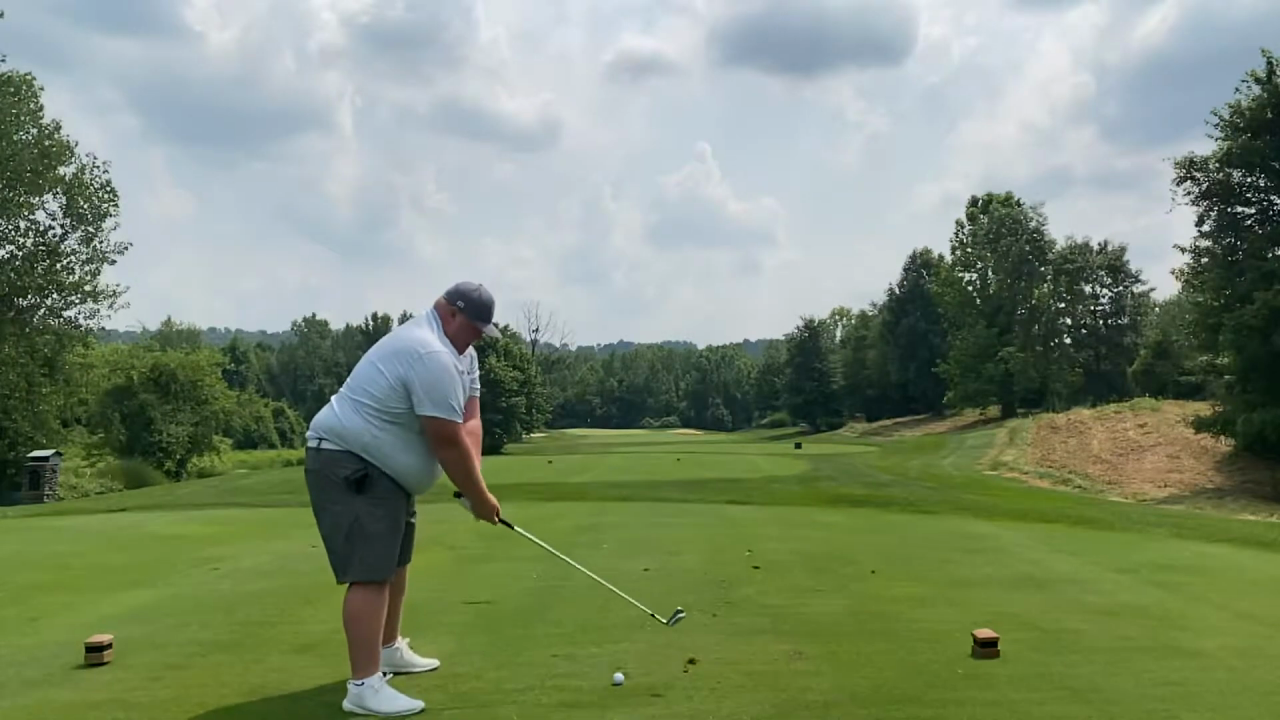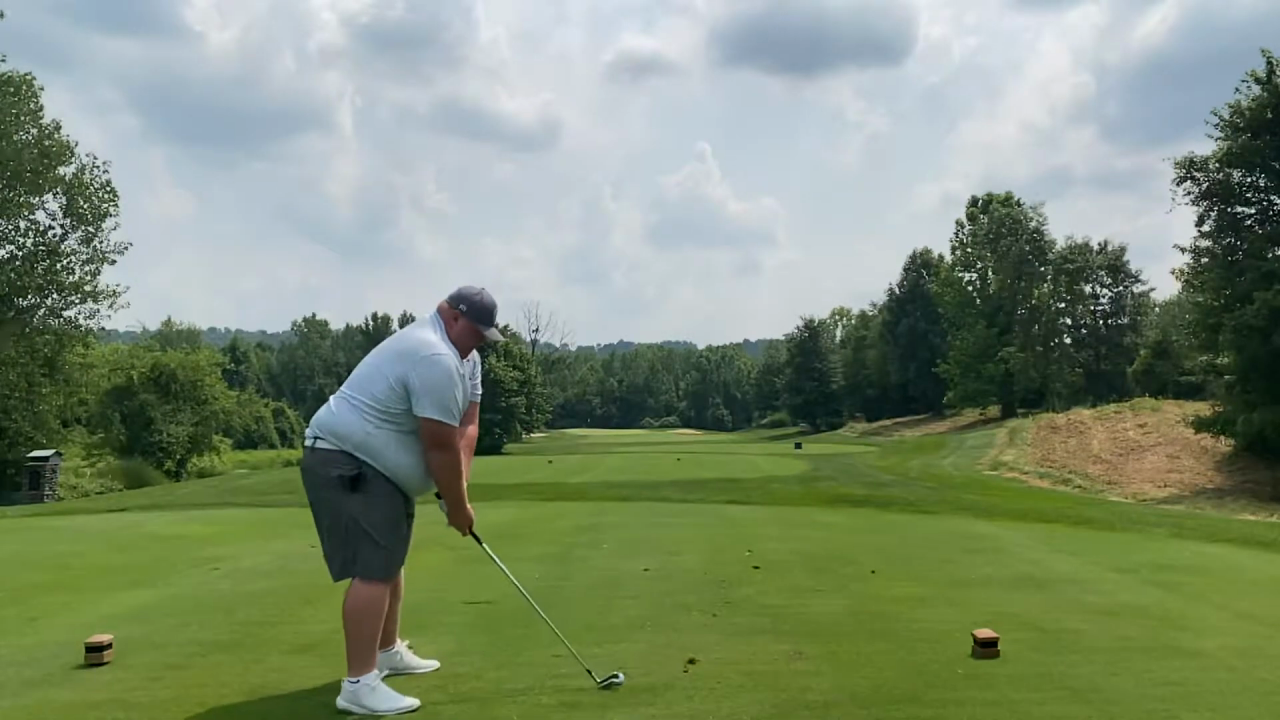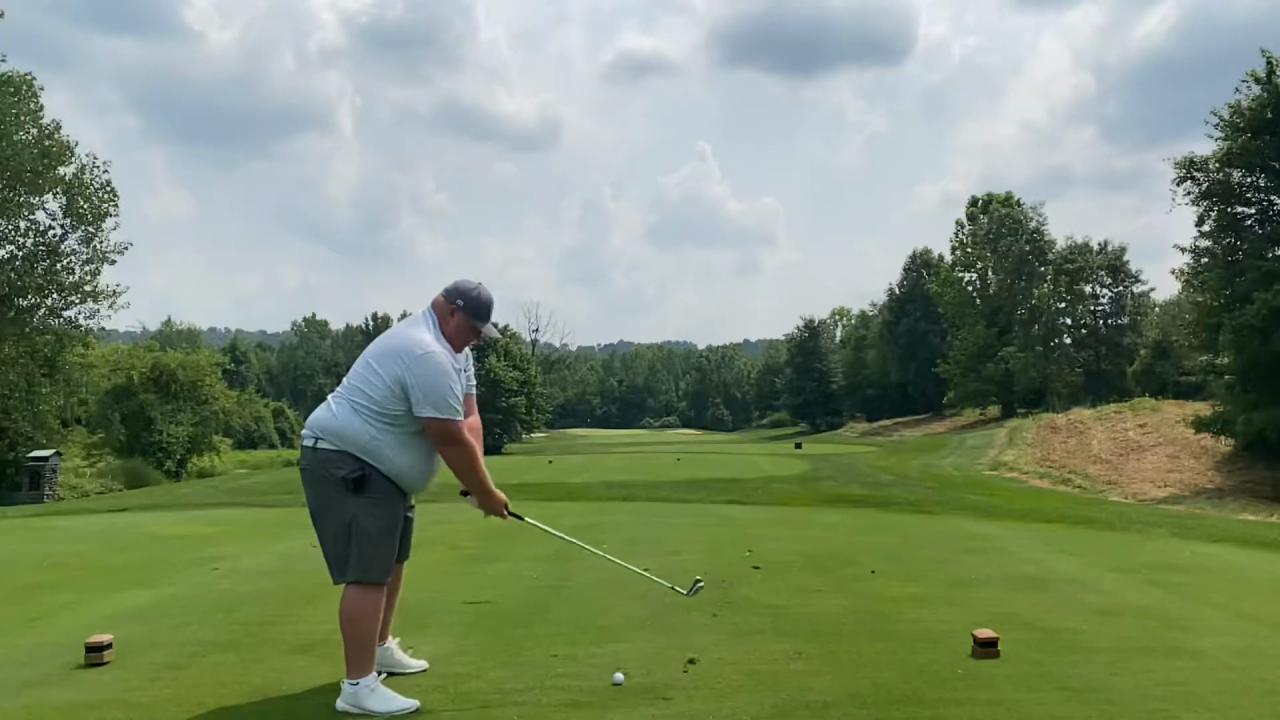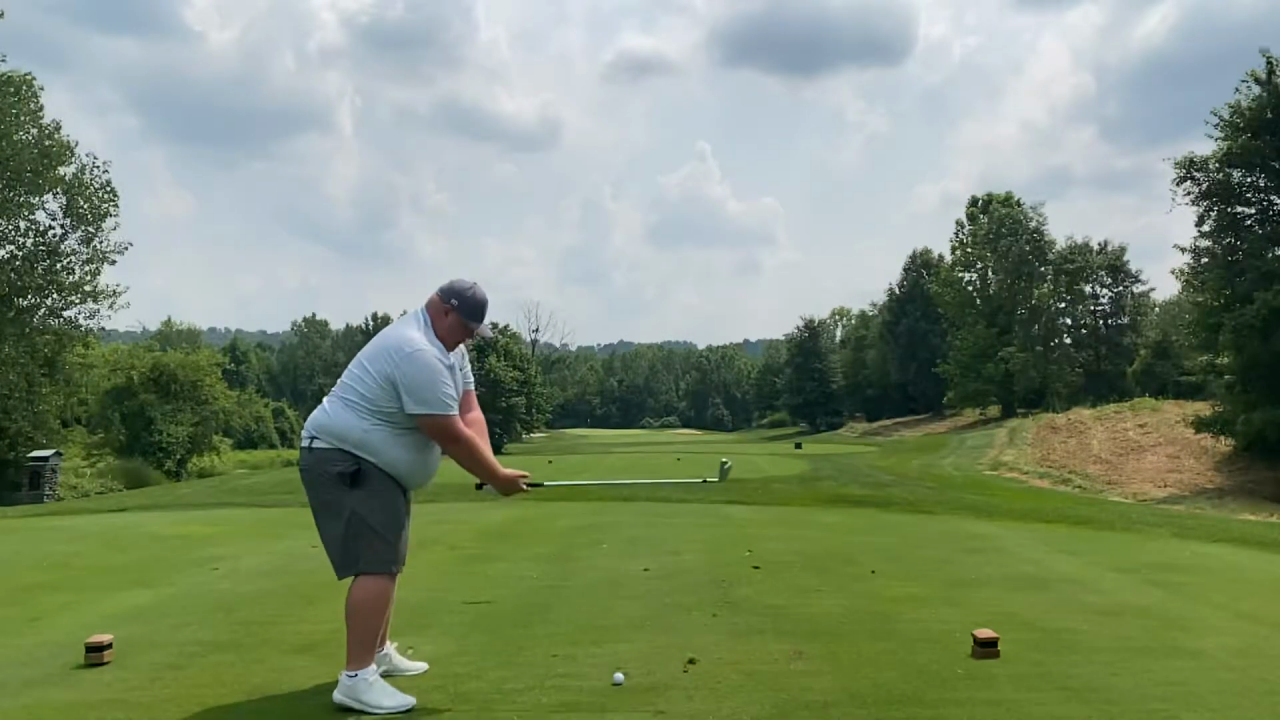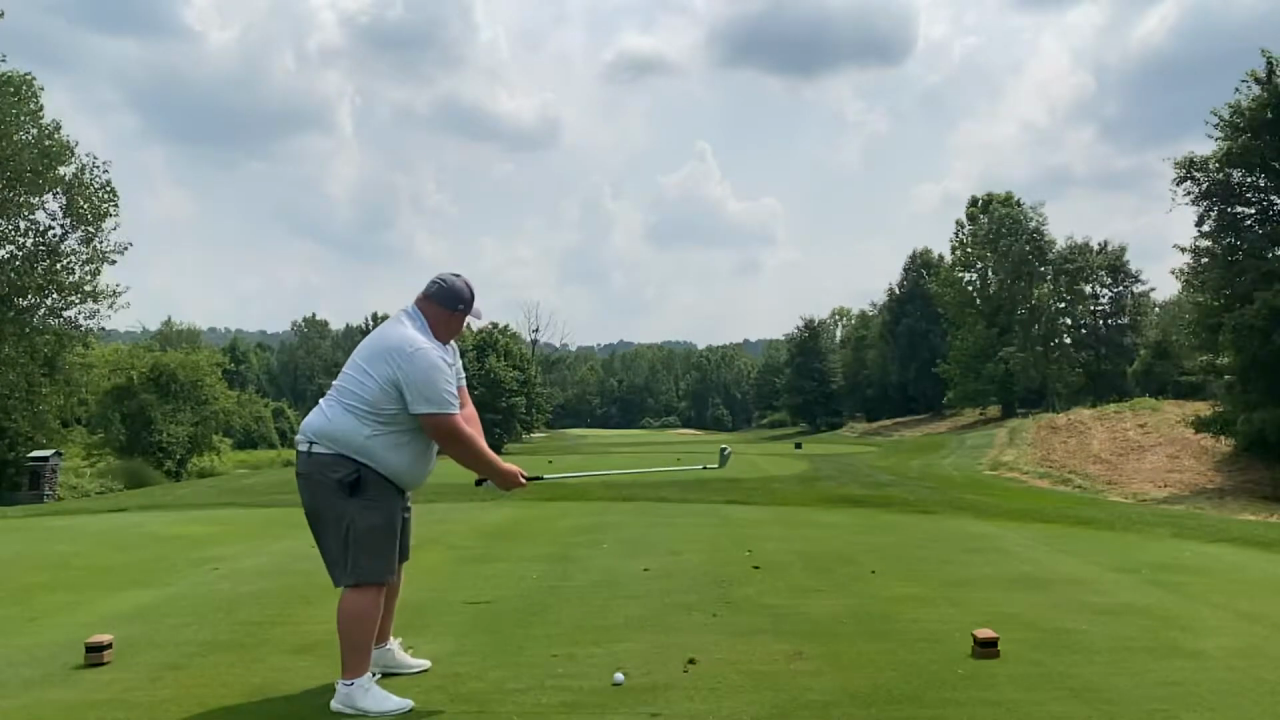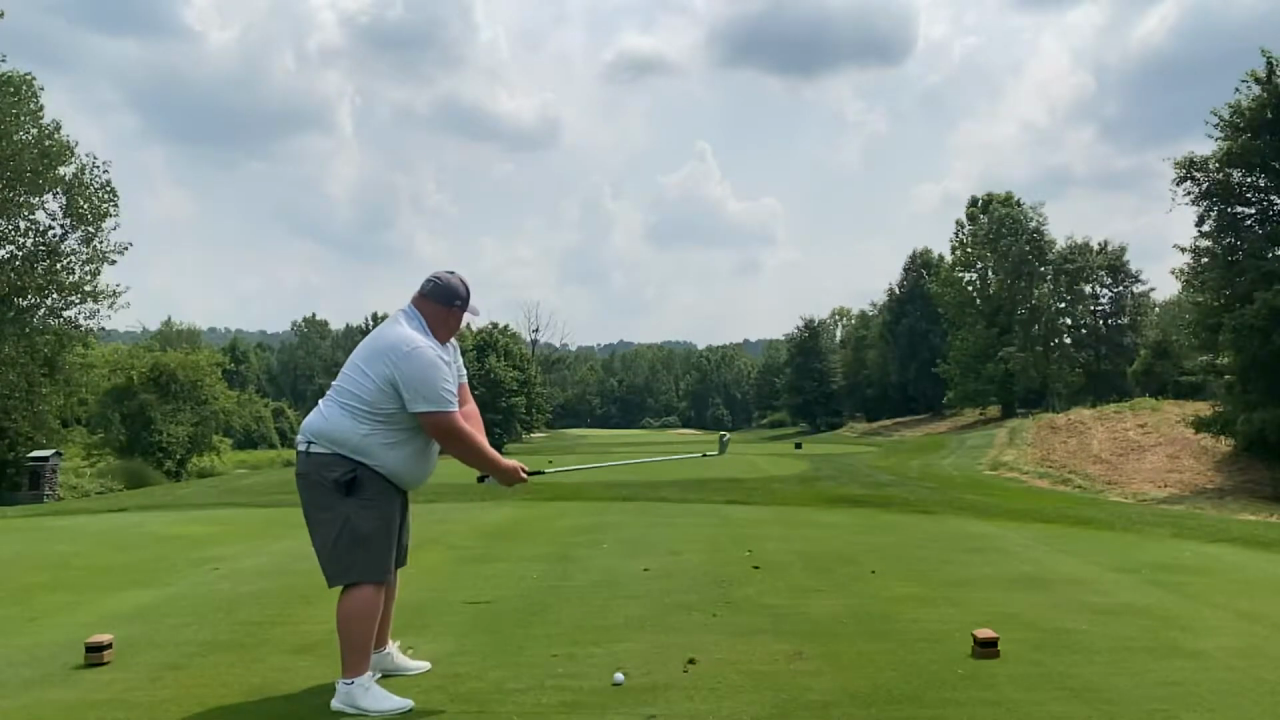
dt=0.3s
person 1, frame 1
left shoulder: (459, 351)
right shoulder: (430, 355)
left elbow: (469, 422)
right elbow: (447, 441)
left wrist: (473, 480)
right wrist: (479, 496)
left hip: (379, 468)
right hip: (349, 465)
left knee: (393, 562)
right knee: (371, 571)
left ankle: (387, 649)
person 1, frame 2
left shoulder: (462, 356)
right shoulder: (435, 359)
left elbow: (466, 428)
right elbow: (441, 445)
left wrist: (454, 492)
right wrist: (458, 506)
left hip: (376, 468)
right hip: (346, 464)
left knee: (389, 563)
right knee: (371, 570)
left ankle: (386, 650)
right ankle: (358, 684)
person 1, frame 3
left shoulder: (451, 347)
right shoulder: (428, 356)
left elbow: (468, 421)
right elbow: (451, 441)
left wrist: (480, 484)
right wrist: (486, 494)
left hip: (373, 466)
right hip: (345, 463)
left knee: (390, 560)
right knee: (368, 572)
left ankle: (379, 648)
person 1, frame 4
left shoulder: (446, 346)
right shoulder: (417, 353)
left elbow: (469, 413)
right elbow: (450, 434)
left wrist: (491, 465)
right wrist: (496, 476)
left hip: (375, 465)
right hip: (344, 462)
left knee: (386, 562)
right knee: (376, 564)
left ankle: (377, 652)
right ankle: (356, 679)
person 1, frame 5
left shoulder: (434, 341)
right shoulder: (418, 353)
left elbow: (463, 410)
right elbow: (450, 434)
left wrist: (488, 462)
right wrist: (498, 471)
left hip: (370, 467)
right hip: (342, 468)
left knee: (388, 563)
right knee: (368, 573)
left ankle: (380, 649)
person 1, frame 6
left shoulder: (436, 341)
right shoulder: (416, 352)
left elbow: (464, 406)
right elbow: (449, 432)
left wrist: (488, 456)
right wrist: (498, 467)
left hip: (374, 468)
right hip: (342, 467)
left knee: (385, 563)
right knee: (365, 572)
left ankle: (379, 652)
